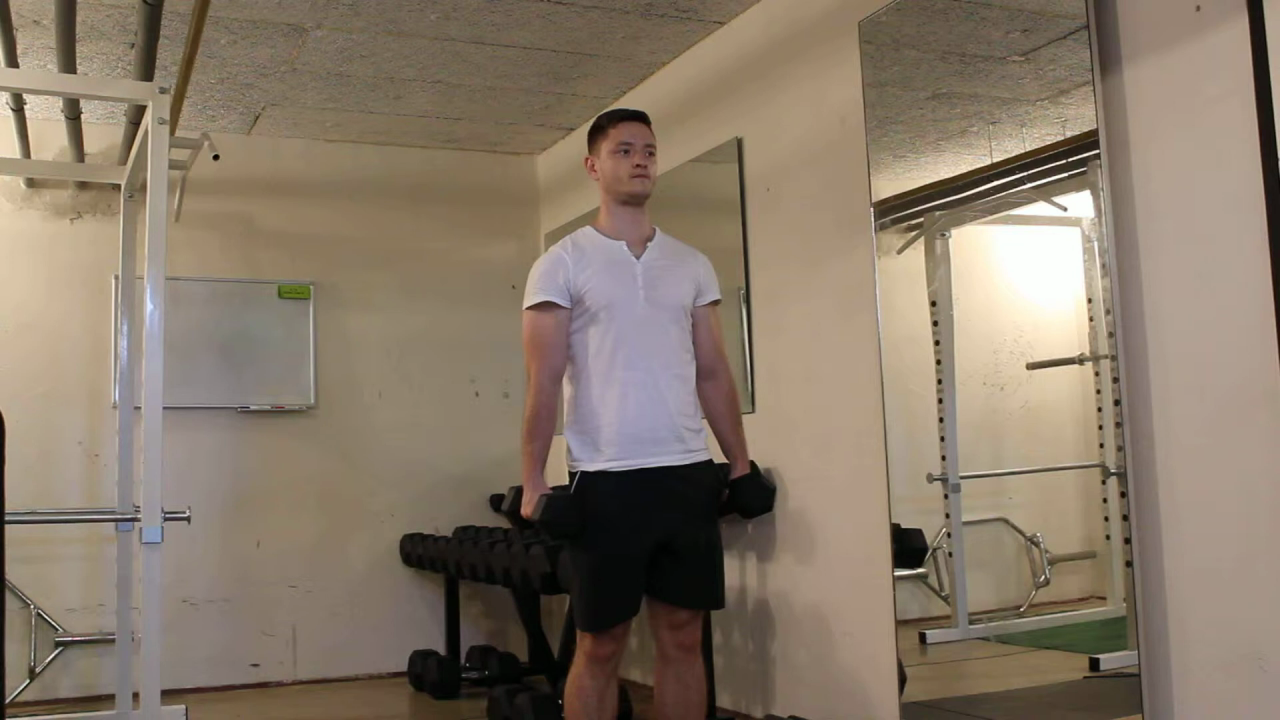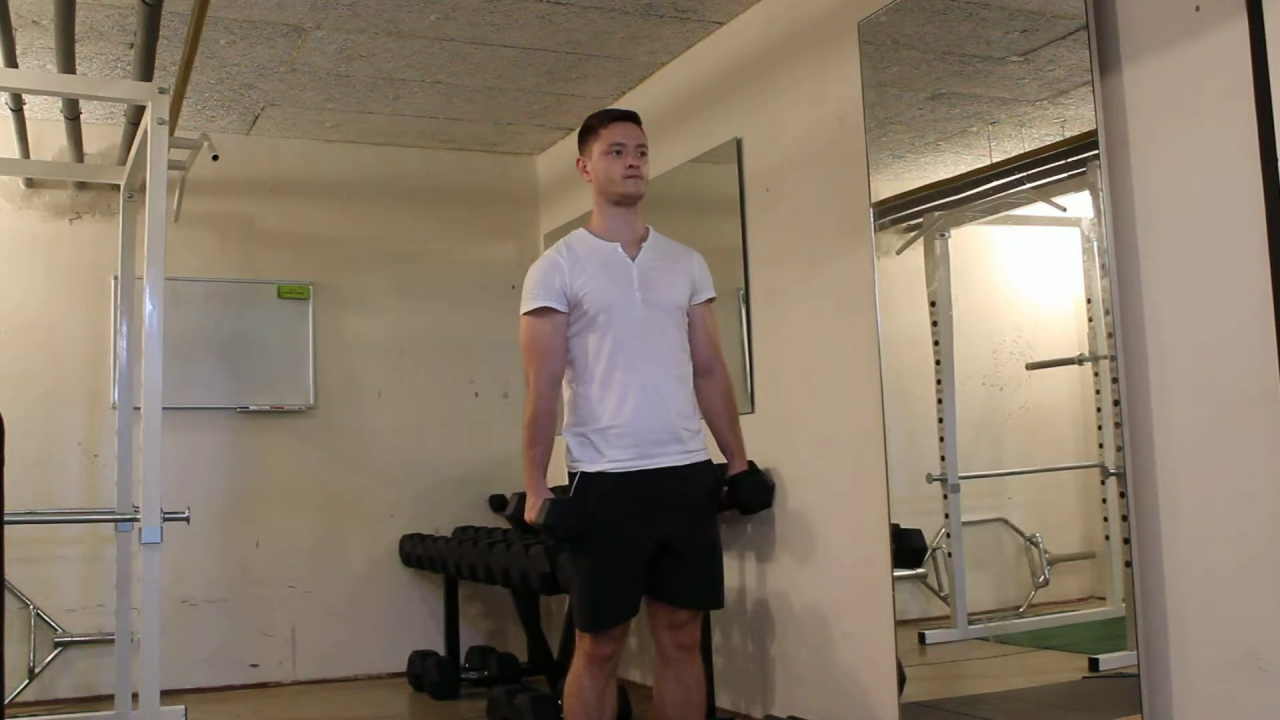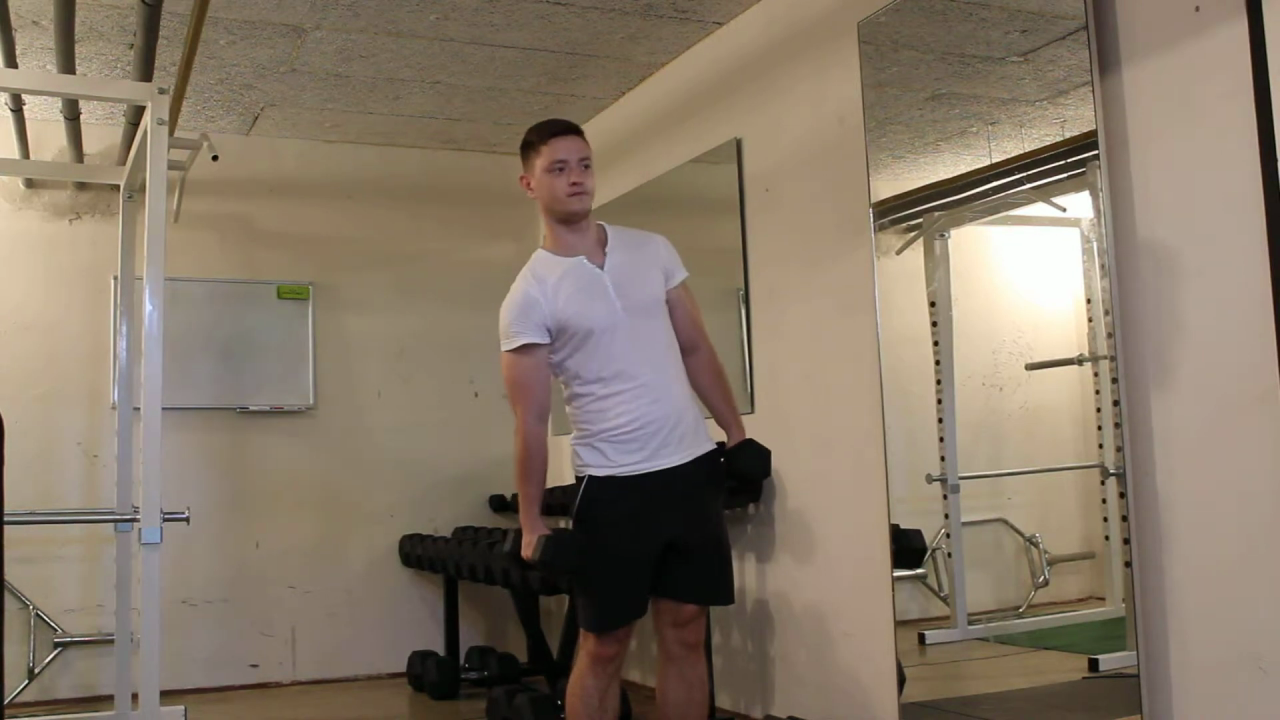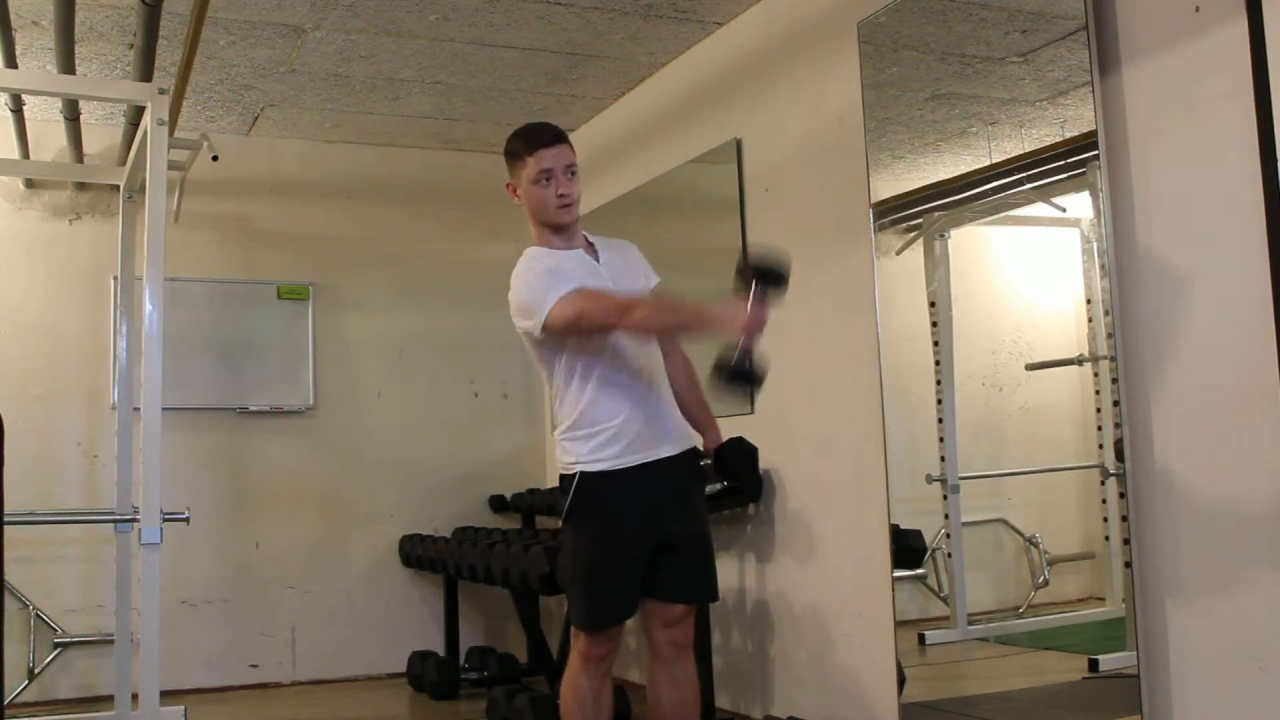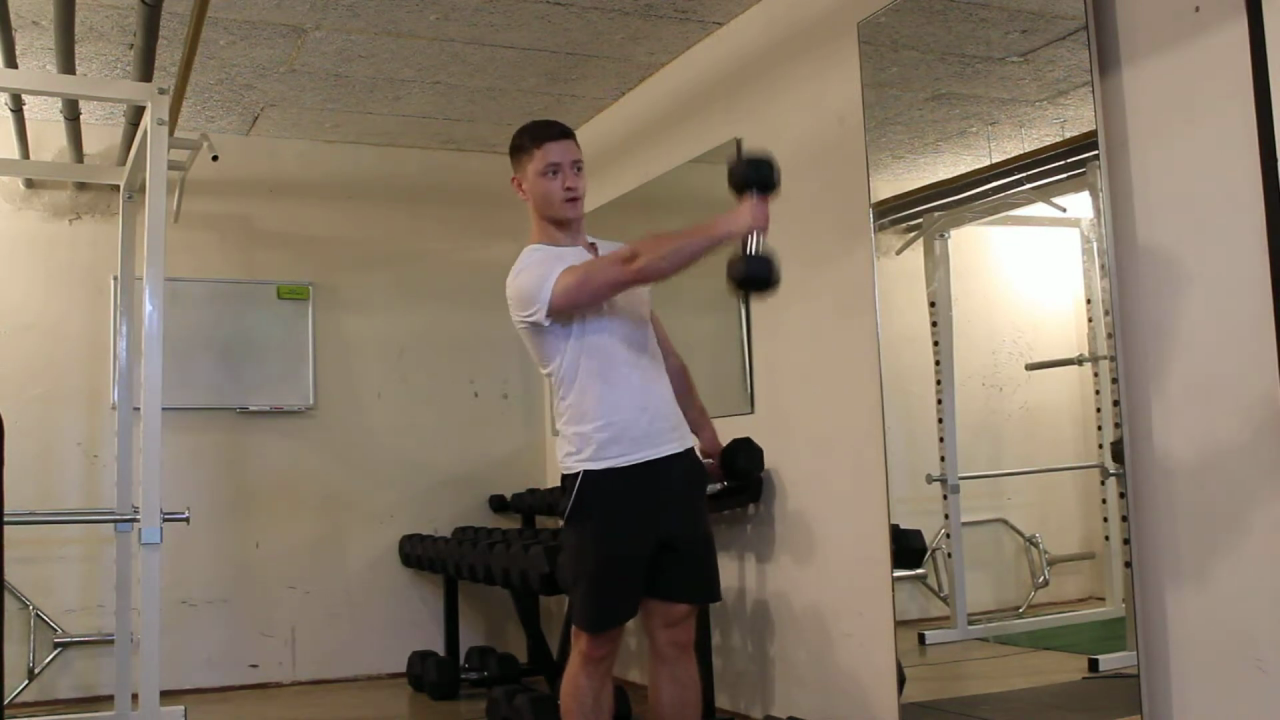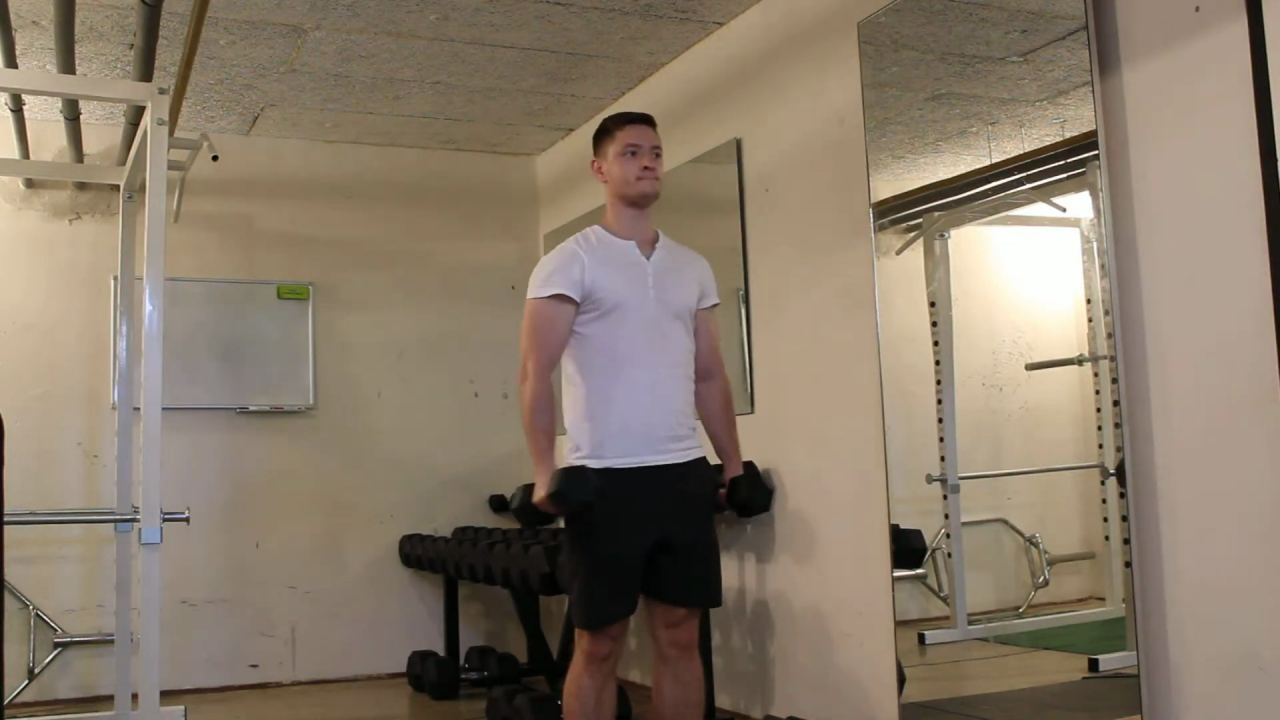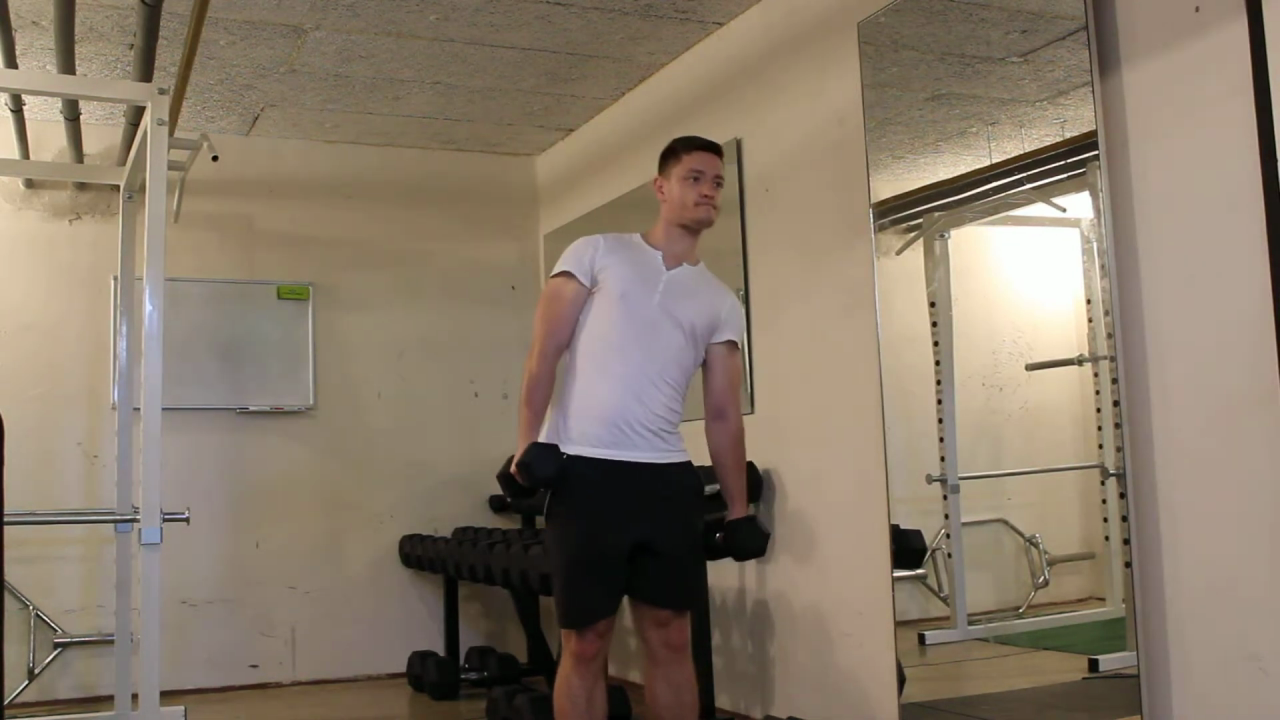
dt=0.7s
person 1, frame 1
left shoulder: (691, 264)
right shoulder: (563, 263)
left elbow: (713, 373)
right elbow: (544, 381)
left wrist: (741, 462)
right wrist: (533, 480)
left hip: (688, 473)
right hip: (607, 479)
left knee: (683, 637)
right knee: (600, 645)
person 1, frame 2
left shoulder: (686, 263)
right shoulder: (558, 267)
left elbow: (710, 371)
right elbow: (543, 387)
left wrist: (738, 460)
right wrist: (536, 487)
left hip: (687, 473)
right hip: (606, 480)
left knee: (682, 638)
right knee: (600, 646)
person 1, frame 3
left shoulder: (652, 250)
right shoulder: (530, 296)
left elbow: (696, 350)
right elbow: (530, 420)
left wrist: (737, 433)
right wrist: (531, 520)
left hip: (691, 468)
right hip: (614, 484)
left knee: (685, 635)
right knee: (603, 647)
person 1, frame 4
left shoulder: (620, 255)
right shoulder: (534, 282)
left elbow: (668, 352)
right elbow: (629, 314)
left wrist: (710, 430)
right wrist: (718, 317)
left hip: (672, 464)
right hip: (604, 479)
left knee: (674, 632)
right knee: (595, 645)
person 1, frame 5
left shoulder: (613, 260)
right shoulder: (532, 277)
right elbow: (636, 264)
left wrist: (707, 434)
right wrist: (727, 225)
left hip: (673, 465)
right hip: (605, 478)
left knee: (676, 633)
right knee: (595, 645)
person 1, frame 6
left shoulder: (693, 267)
right shoulder: (572, 261)
right elbow: (536, 374)
left wrist: (733, 462)
right wrist: (544, 471)
left hip: (684, 475)
right hip: (607, 480)
left knee: (680, 637)
right knee: (599, 644)
person 1, frame 7
left shoulder: (720, 301)
right shoulder: (595, 253)
left elbow: (723, 413)
right elbow: (545, 353)
left wrist: (738, 506)
right wrist: (527, 443)
left hip: (667, 477)
right hip: (586, 472)
left knee: (670, 639)
right knee: (585, 644)
